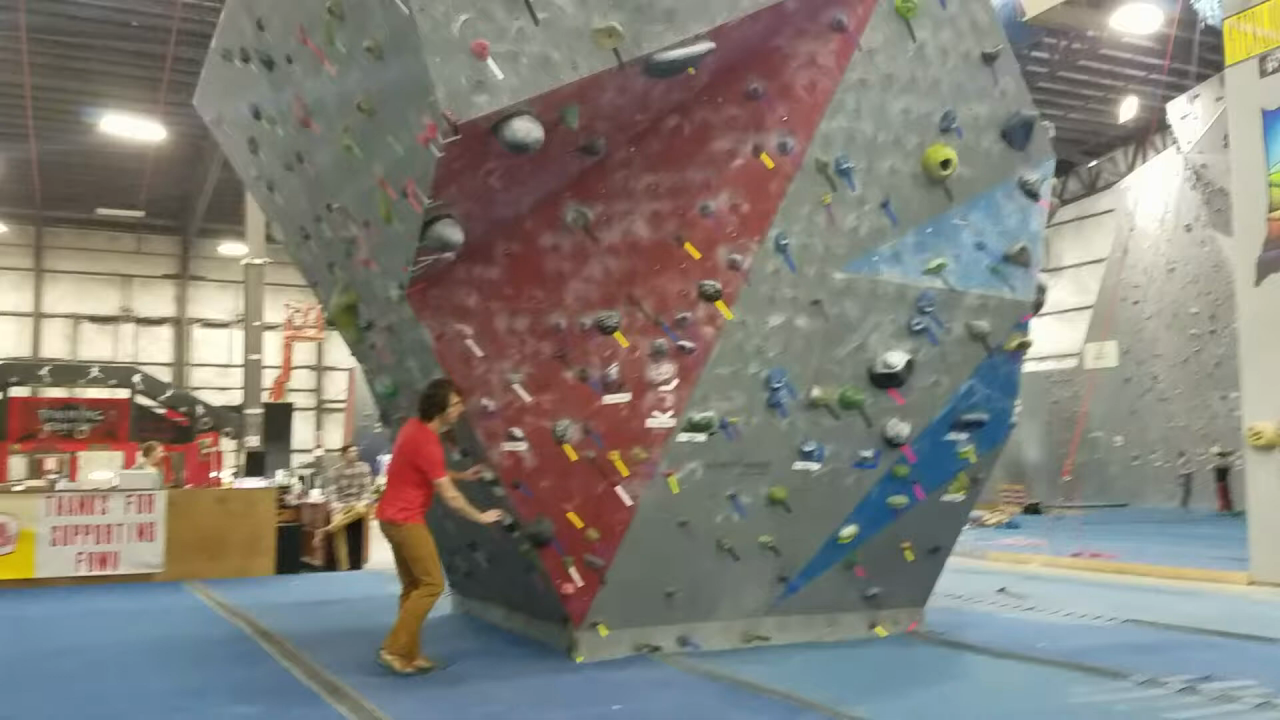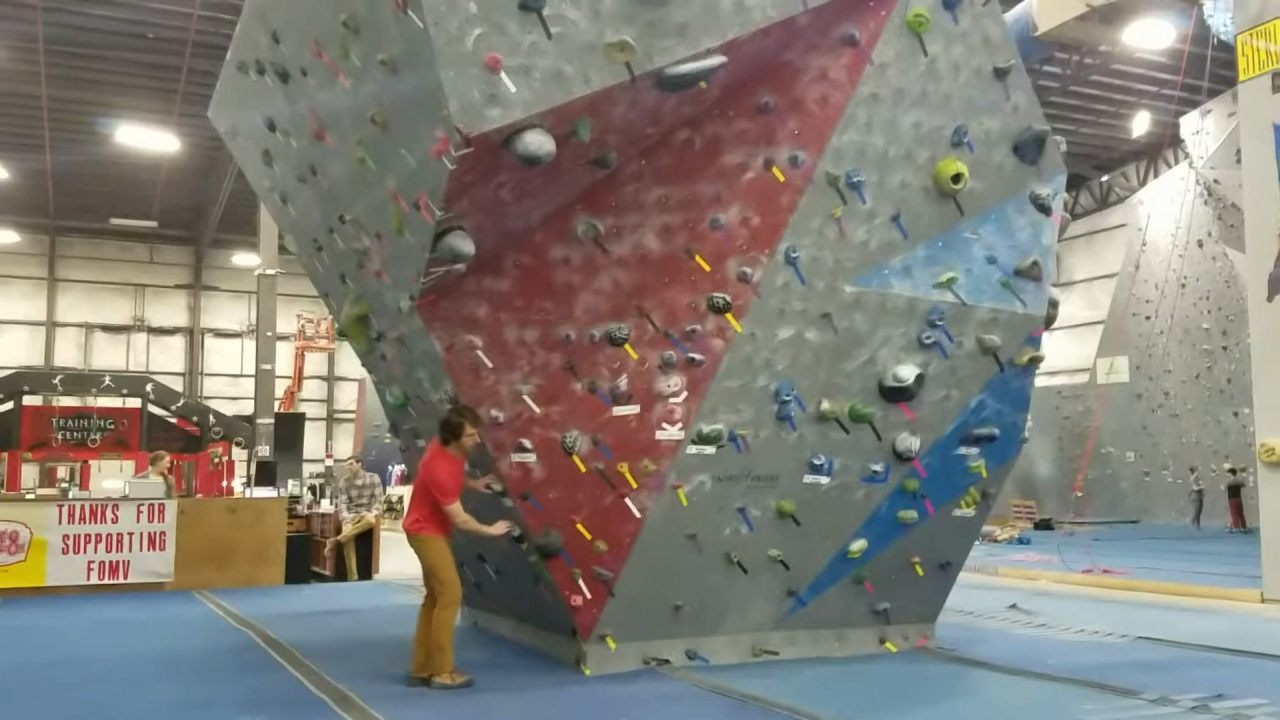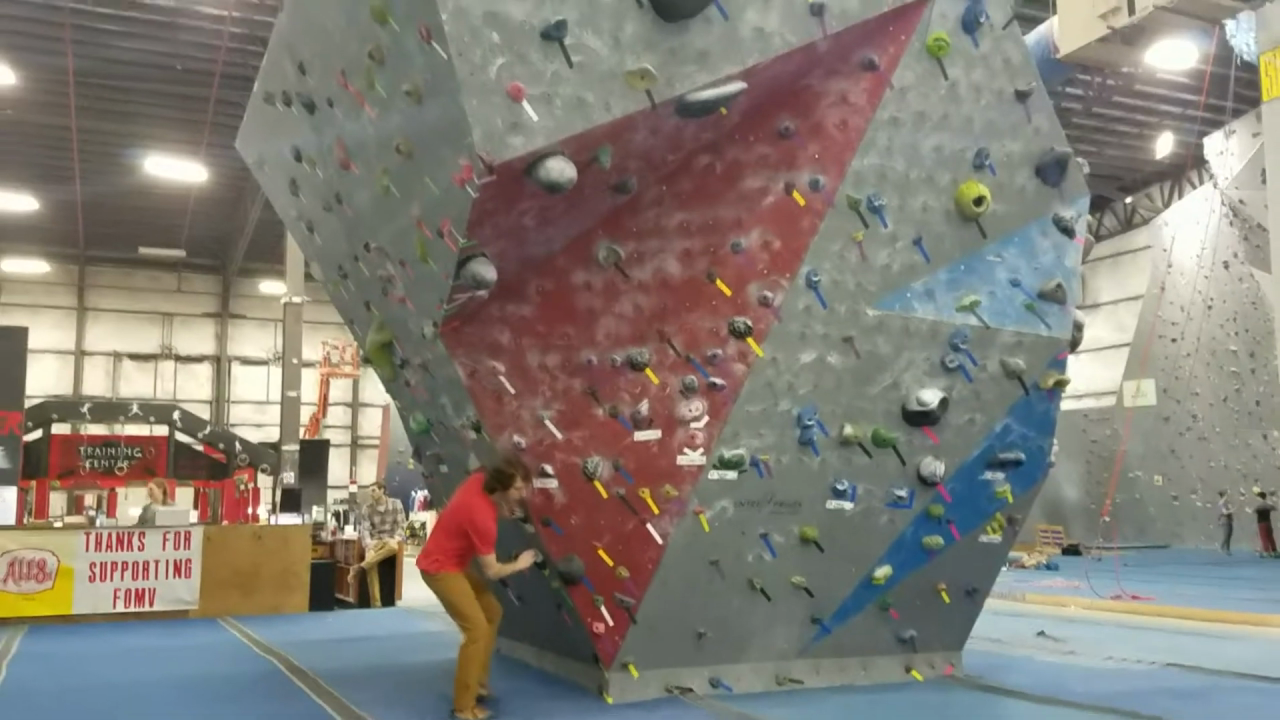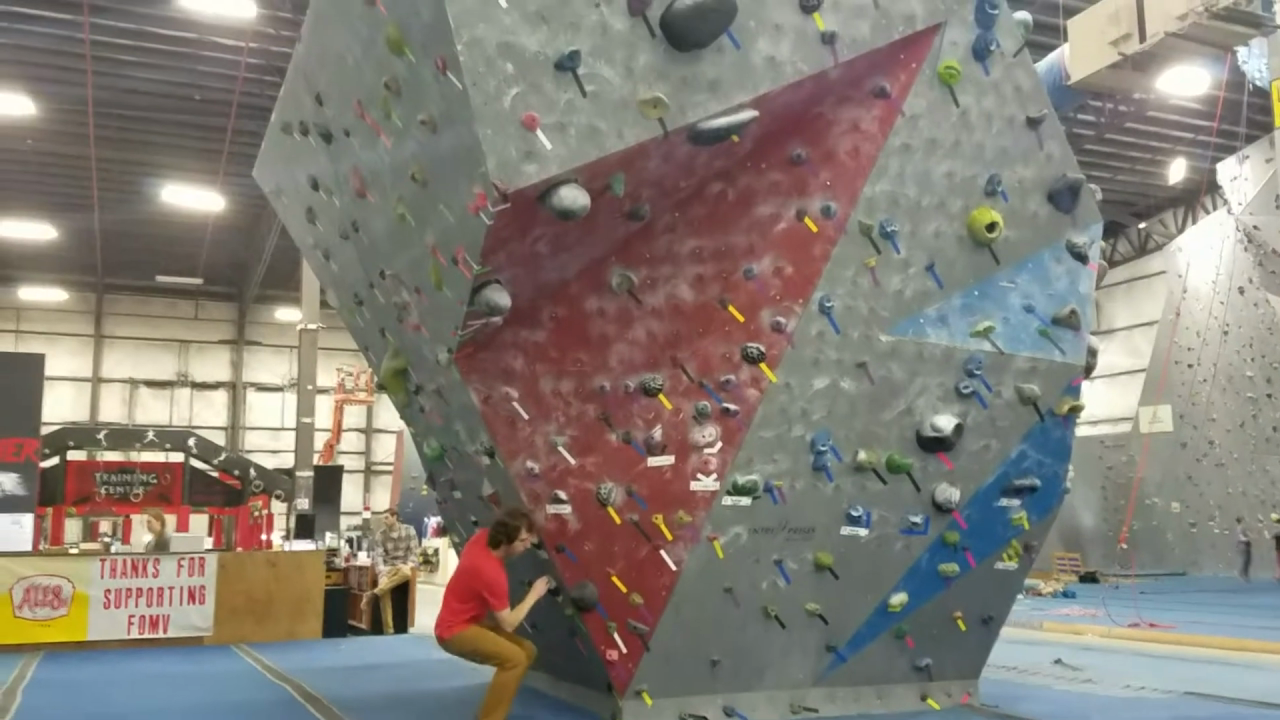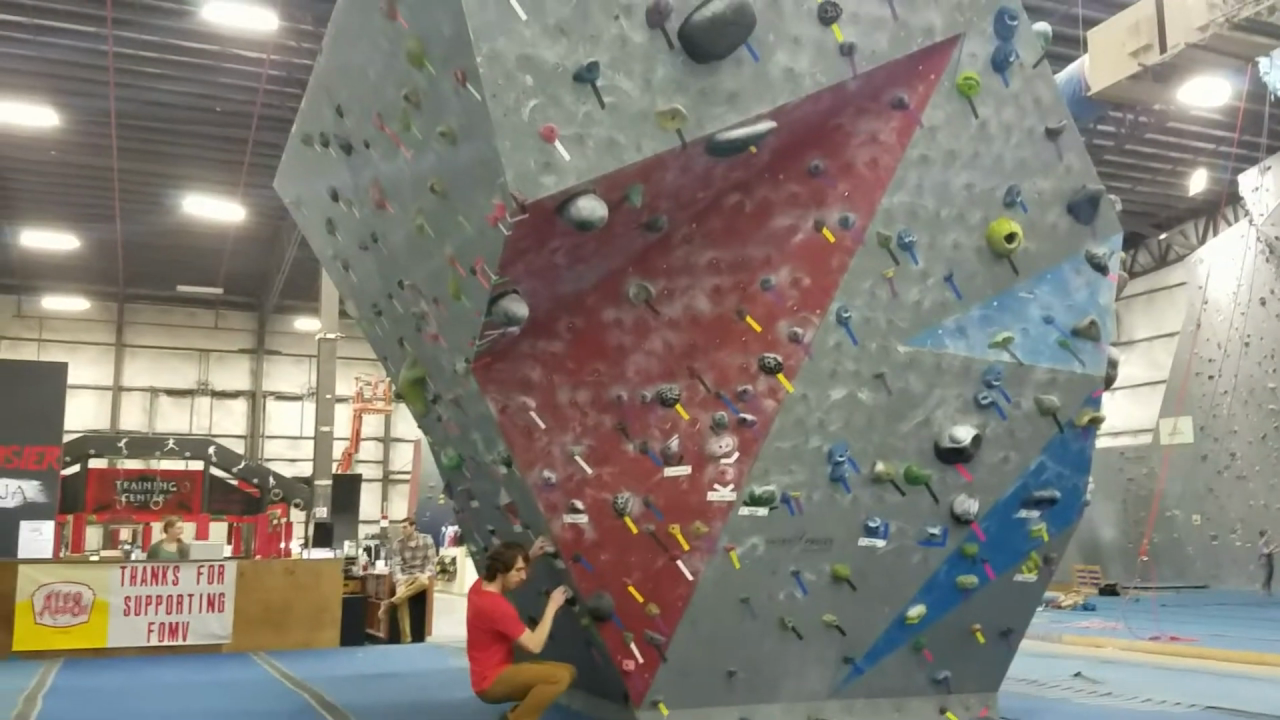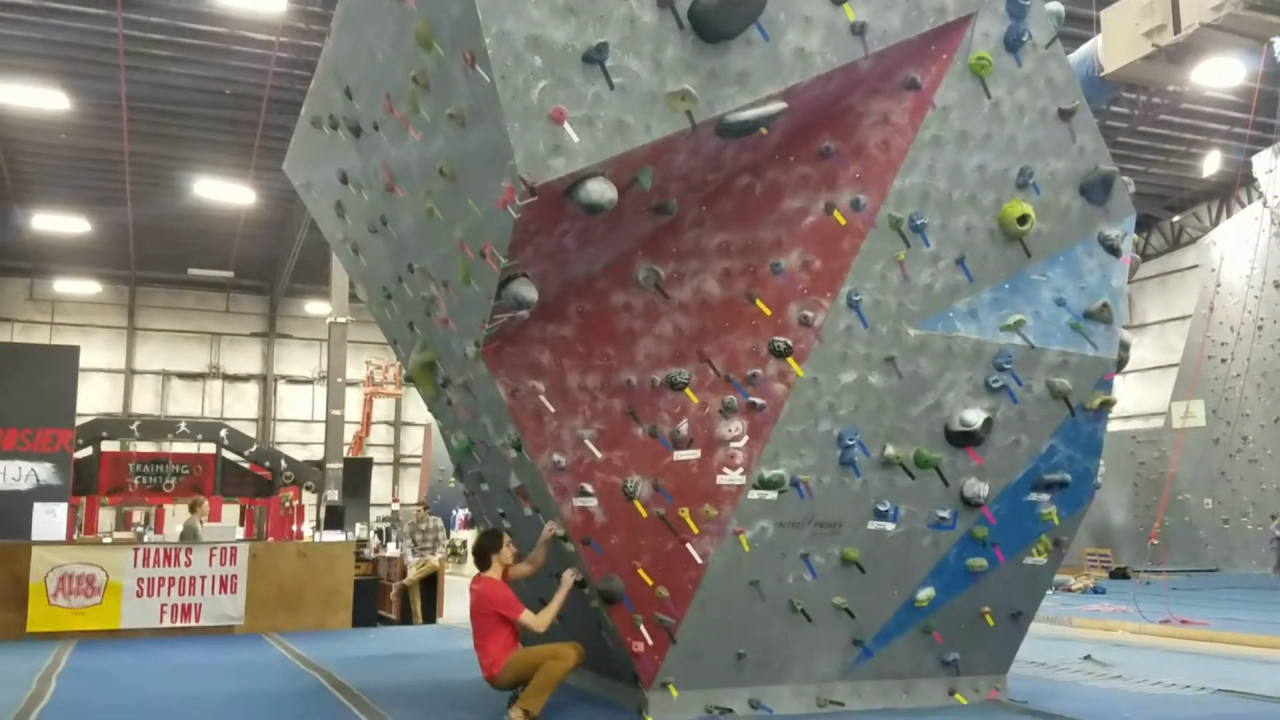
dt=0.5s
person 1, frame 1
left shoulder: (414, 428)
right shoulder: (427, 443)
right elbow: (450, 497)
left wrist: (461, 475)
right wrist: (481, 517)
left hip: (392, 516)
right hip: (406, 520)
left knee: (413, 585)
right knee: (432, 584)
left ankle: (408, 655)
right ankle: (393, 649)
person 1, frame 2
left shoulder: (452, 452)
right shoulder: (439, 467)
right elbow: (460, 520)
left wrist: (473, 484)
right wrist: (491, 530)
left hip: (432, 529)
right hip: (426, 532)
left knee: (435, 597)
right knee: (450, 594)
left ankle: (420, 669)
right ankle: (442, 672)
person 1, frame 3
left shoulder: (478, 480)
right shoulder: (483, 517)
right elbow: (491, 571)
left wrist: (500, 511)
right wrist: (520, 564)
left hip: (452, 561)
right hip: (440, 568)
left knee: (493, 613)
right knee: (477, 629)
left ankle: (477, 684)
person 1, frame 4
left shoulder: (482, 538)
right shoulder: (492, 573)
right elbow: (507, 624)
right wrist: (534, 595)
left hip: (468, 619)
right hip: (454, 631)
left knee: (527, 650)
right knee: (515, 658)
person 1, frame 5
left shoulder: (479, 586)
right shoulder: (497, 606)
left elbow: (513, 578)
right elbow: (534, 645)
left wrist: (530, 557)
right wrist: (552, 606)
left hip: (497, 675)
right hip: (491, 683)
left knee: (568, 672)
right knee: (560, 677)
person 1, frame 6
left shoulder: (483, 580)
right shoulder: (494, 590)
left elbow: (530, 567)
right elbow: (538, 625)
left wrist: (543, 541)
right wrist: (563, 589)
left hip: (504, 662)
right hip: (501, 669)
left knee: (576, 650)
right knee: (567, 654)
left ankle: (526, 694)
